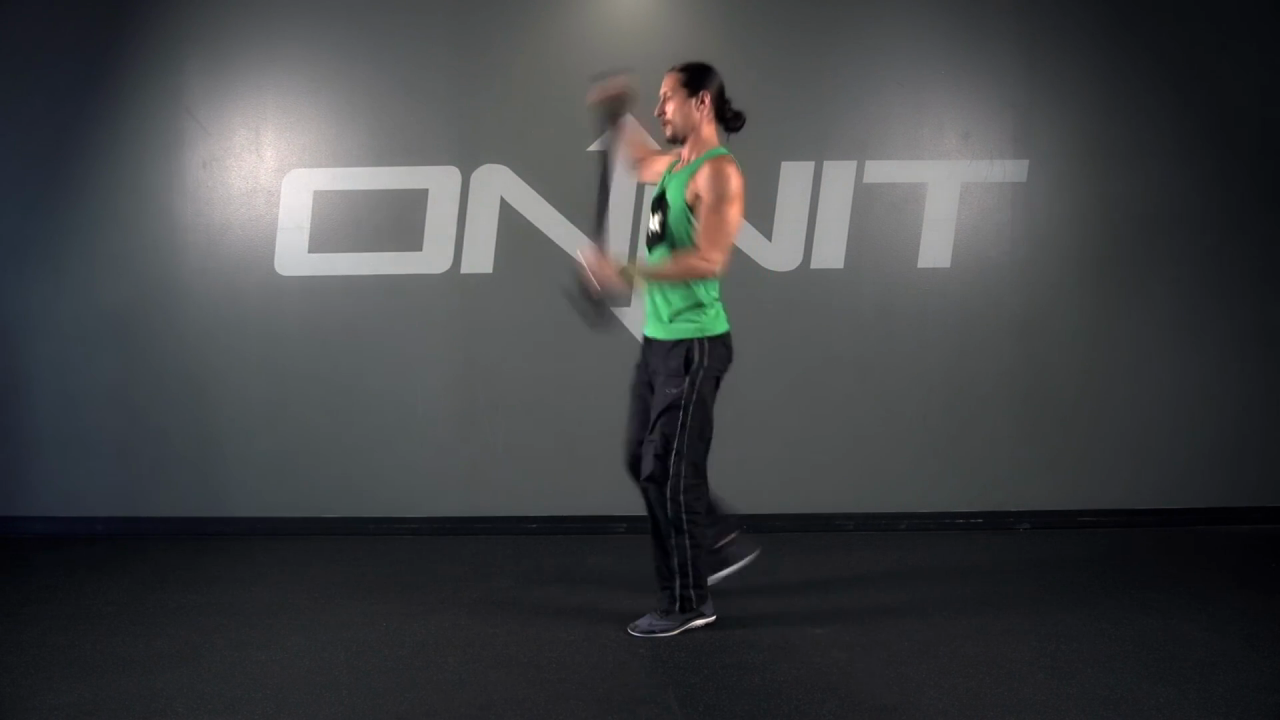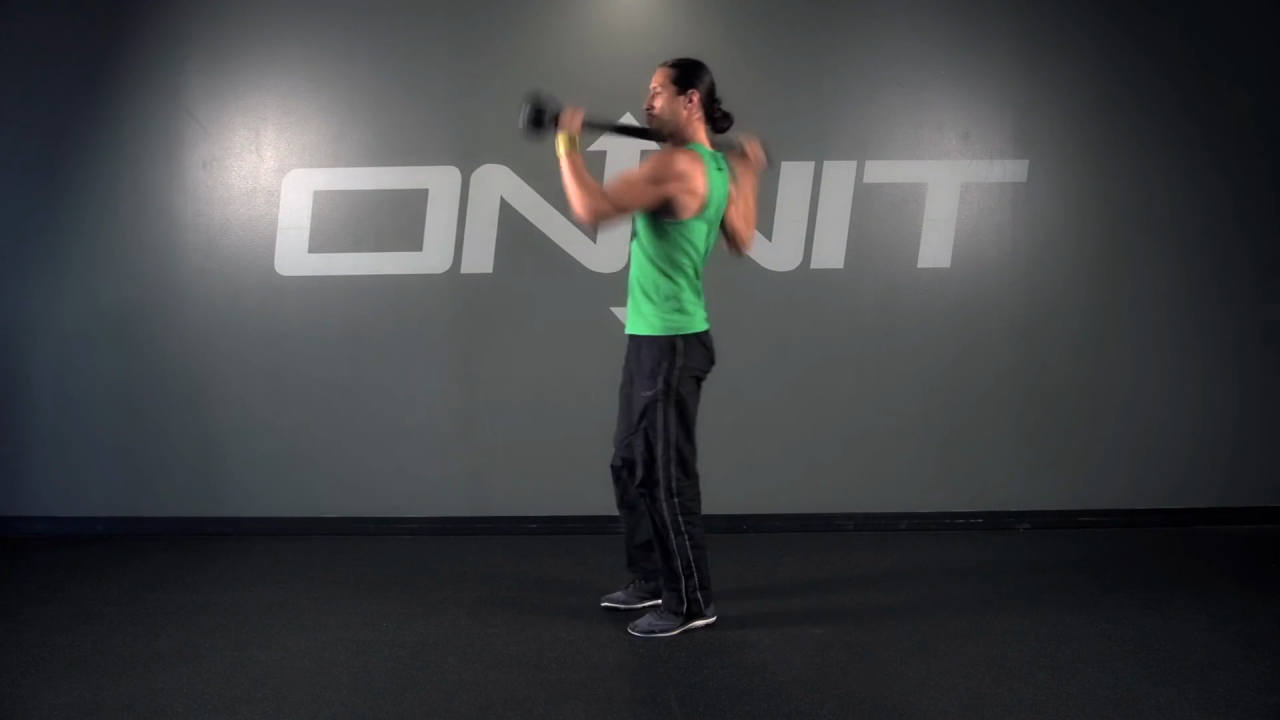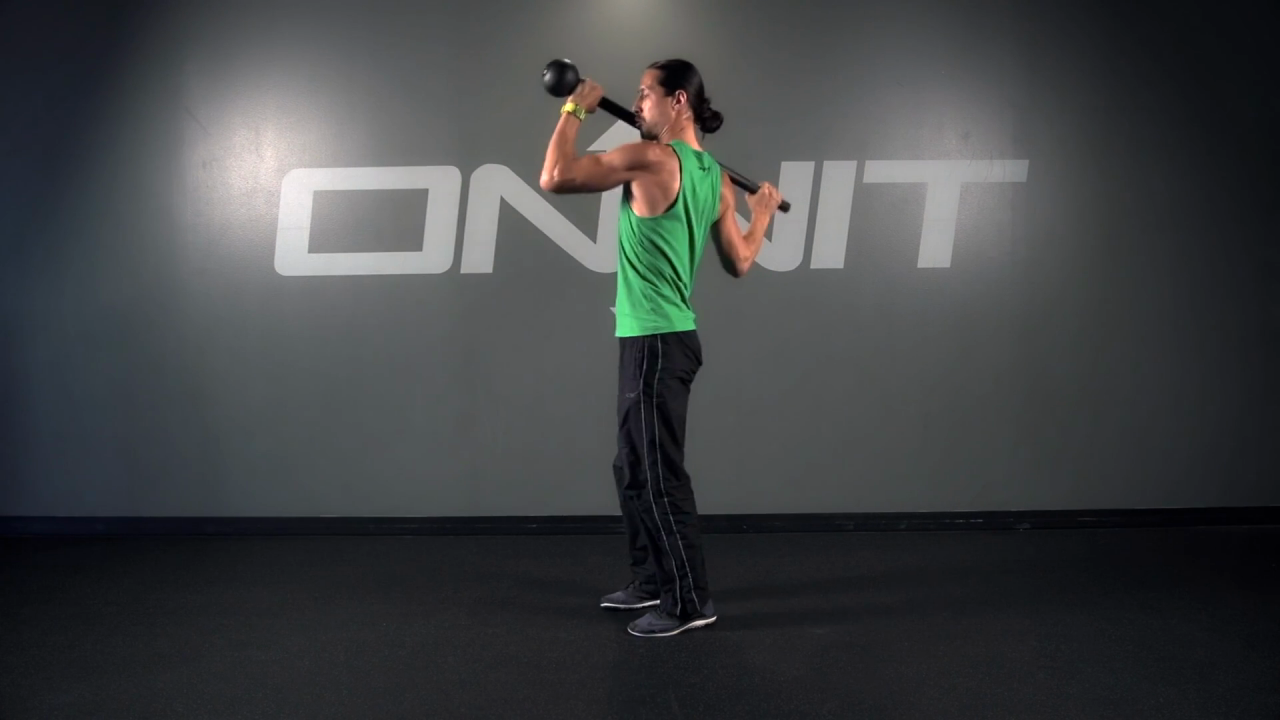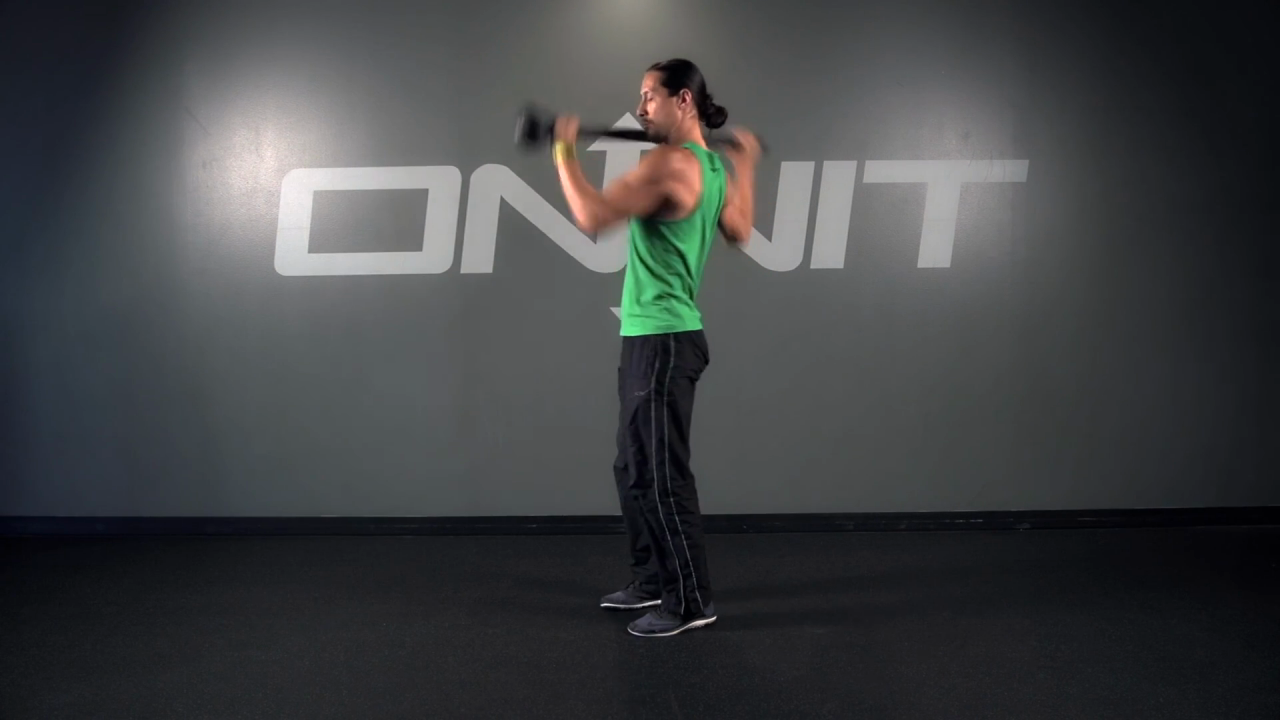
dt=0.2s
person 1, frame 1
left shoulder: (716, 173)
right shoulder: (679, 161)
left elbow: (709, 259)
right elbow: (644, 166)
left wrist: (629, 273)
left hip: (693, 347)
right hip: (660, 343)
left knee: (671, 473)
right knee: (645, 463)
left ankle: (689, 604)
right ankle: (722, 542)
person 1, frame 2
left shoulder: (674, 164)
right shoulder: (721, 171)
left elbow: (590, 210)
right elbow: (742, 240)
left wrist: (568, 140)
right wrist: (749, 174)
left hip: (671, 342)
right hip: (654, 337)
left knee: (665, 475)
right knee: (631, 467)
left ankle: (691, 602)
right ankle: (652, 579)
person 1, frame 3
left shoulder: (651, 158)
right shoulder: (714, 178)
left elbow: (554, 177)
right elbow: (740, 262)
left wrist: (574, 110)
right wrist: (763, 212)
left hip: (655, 342)
right hip: (657, 338)
left knee: (656, 475)
right knee: (633, 470)
left ankle: (690, 601)
right ankle: (654, 579)
person 1, frame 4
left shoulder: (669, 162)
right shoulder: (708, 165)
left elbow: (590, 215)
right elbow: (738, 232)
left wrist: (565, 147)
right wrist: (747, 163)
left hip: (665, 340)
right hip: (651, 339)
left knee: (660, 474)
right knee: (635, 469)
left ankle: (691, 601)
right ankle: (655, 579)
